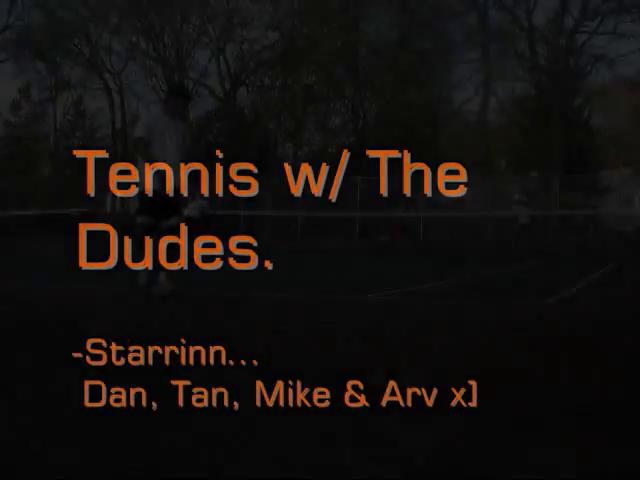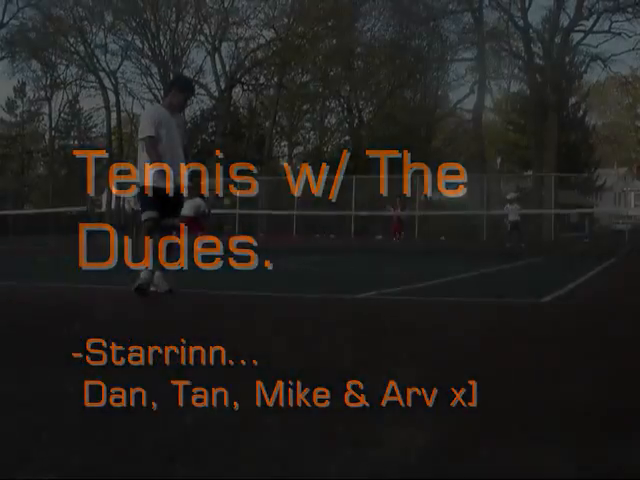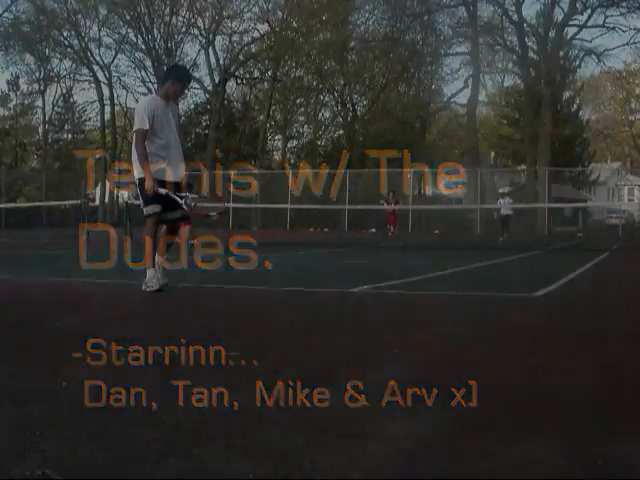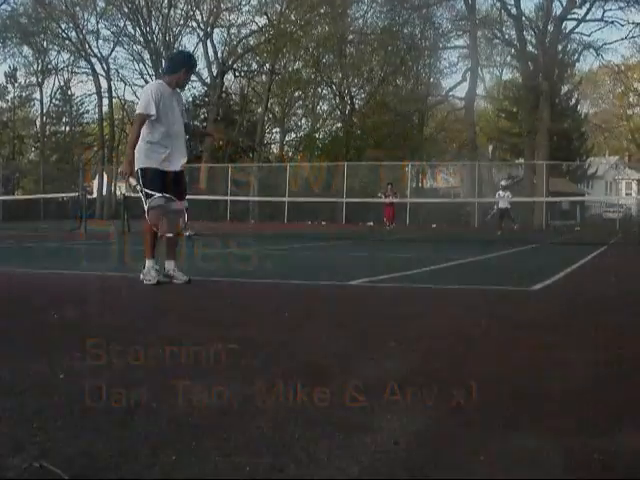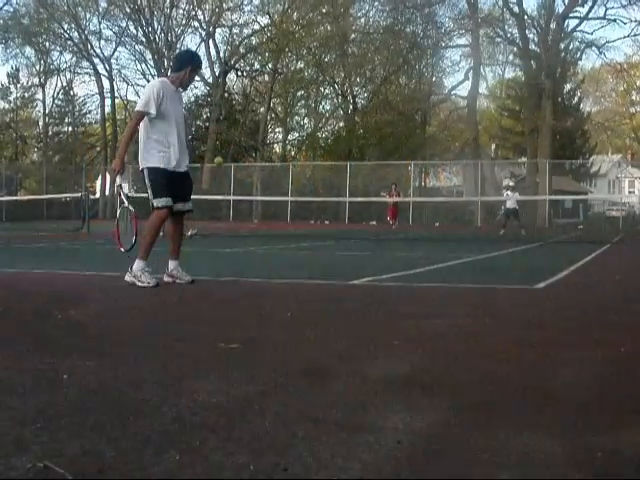
dt=0.3s
person 1, frame 1
left shoulder: (182, 125)
right shoulder: (152, 121)
right elbow: (143, 150)
left hip: (174, 185)
right hip: (151, 183)
left knee: (170, 229)
right knee: (145, 227)
left ankle: (163, 276)
person 1, frame 2
left shoulder: (178, 119)
right shoulder: (151, 113)
right elbow: (150, 148)
left wrist: (182, 180)
right wrist: (166, 177)
left hip: (173, 184)
right hip: (152, 181)
right knee: (150, 223)
left ankle: (157, 273)
right ankle: (146, 273)
person 1, frame 3
left shoulder: (172, 108)
right shoulder: (147, 104)
right elbow: (139, 143)
left wrist: (181, 176)
right wrist: (149, 177)
left hip: (172, 175)
right hip: (149, 174)
left knee: (177, 222)
right knee: (153, 218)
left ankle: (157, 261)
right ankle: (150, 274)
person 1, frame 4
left shoulder: (176, 96)
right shoulder: (154, 90)
right elbow: (137, 125)
left wrist: (206, 134)
right wrist: (128, 160)
left hip: (173, 165)
right hip: (151, 162)
left ankle: (170, 266)
right ankle: (149, 265)
person 1, frame 5
left shoulder: (177, 94)
right shoulder: (157, 88)
right elbow: (135, 122)
right wrist: (120, 157)
left hip: (177, 164)
right hip: (156, 162)
left knee: (178, 213)
right knee: (161, 210)
left ankle: (173, 267)
right ankle: (138, 268)
